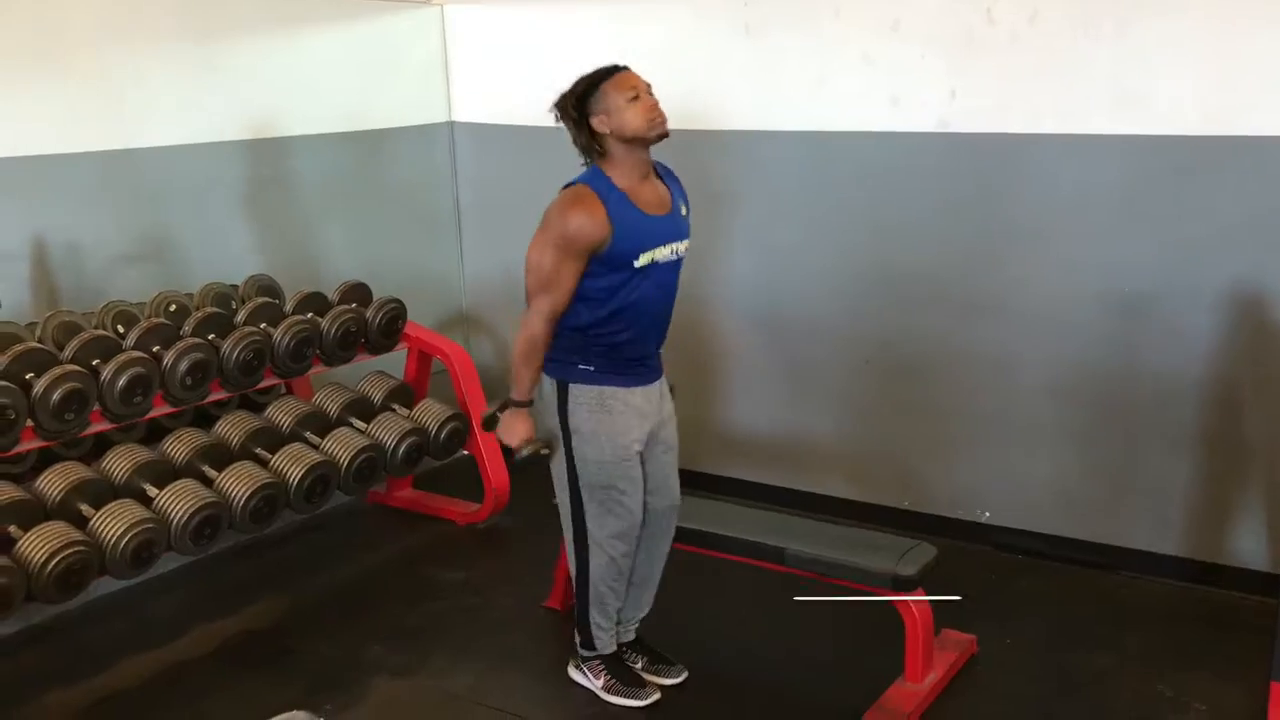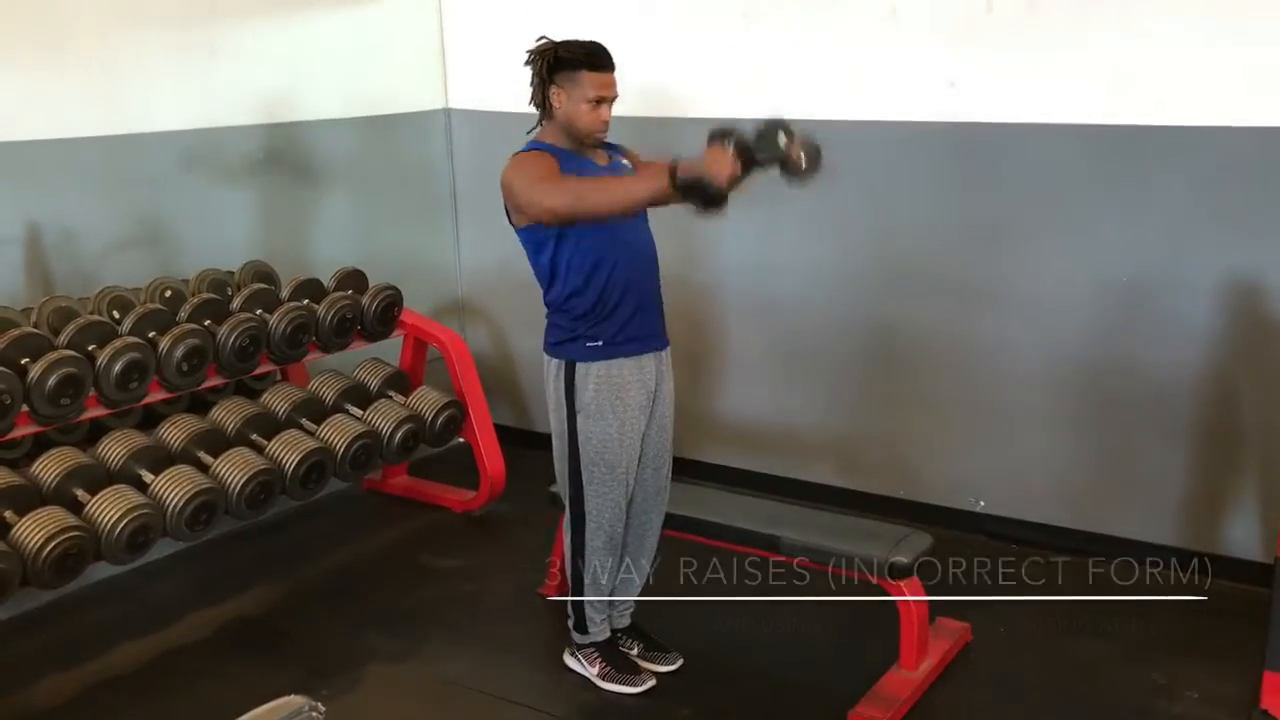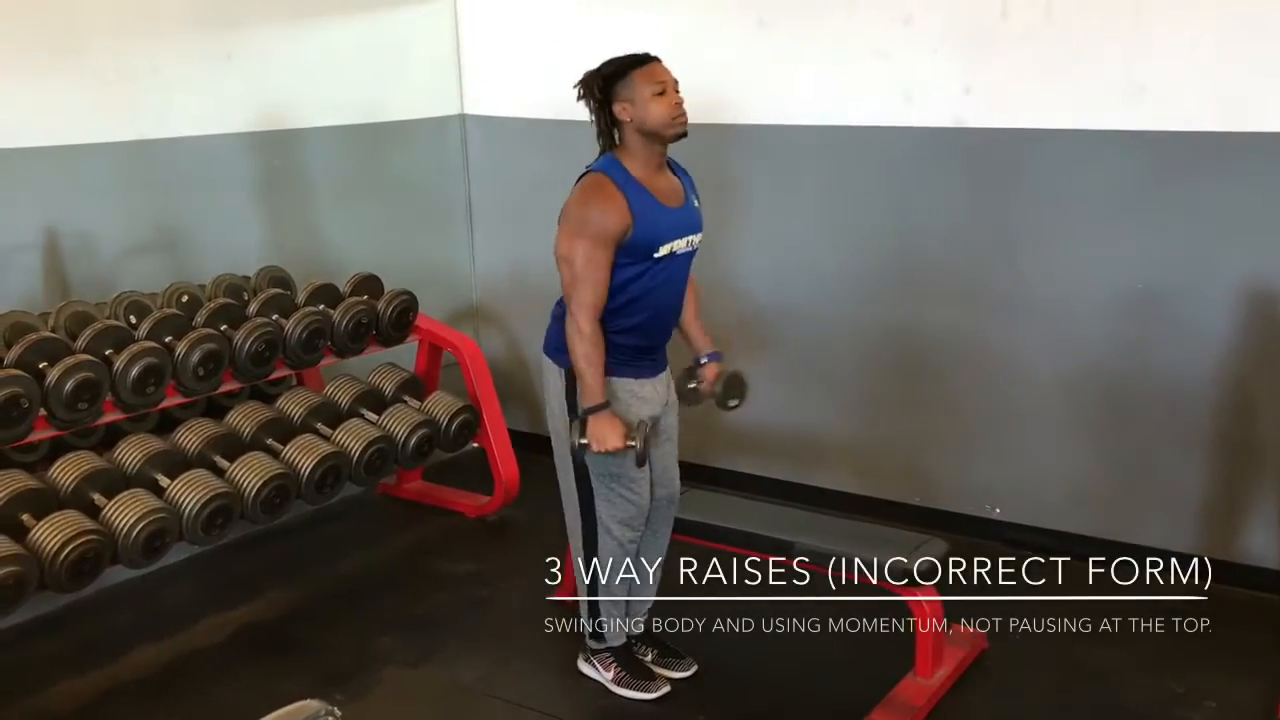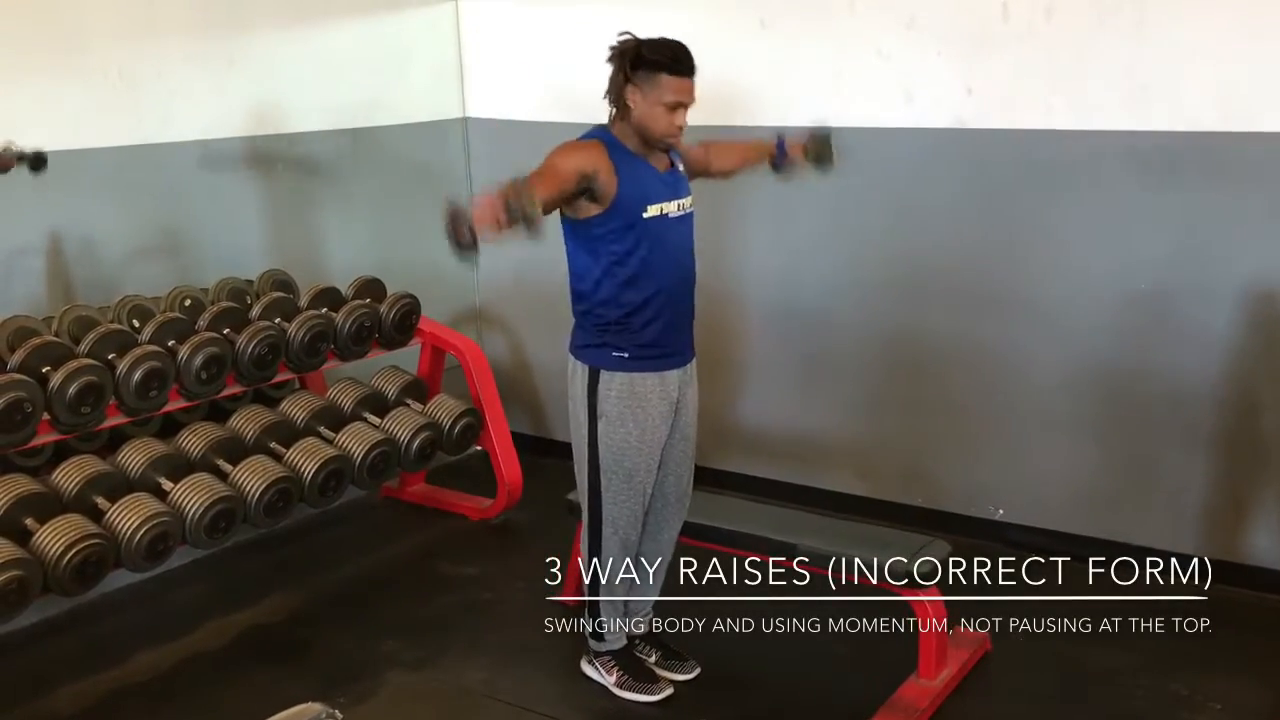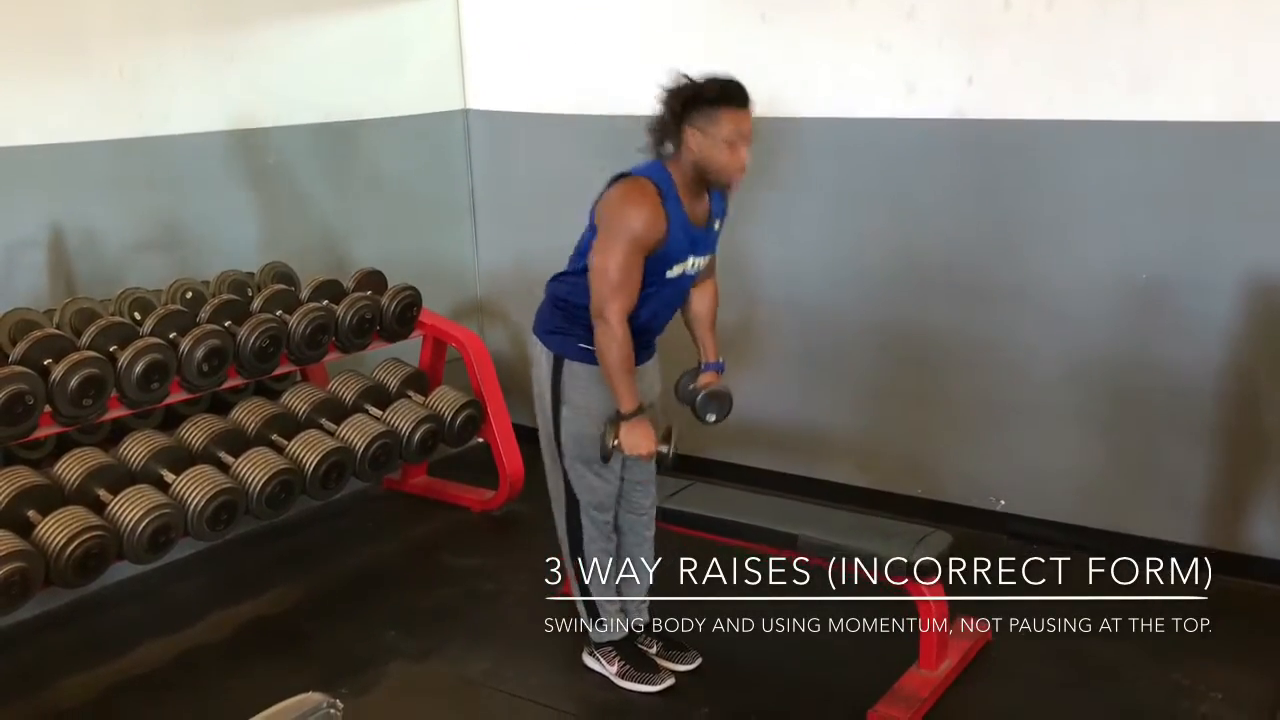
dt=1s
person 1, frame 1
left shoulder: (671, 188)
right shoulder: (583, 210)
right elbow: (541, 314)
right wrist: (519, 404)
left hip: (649, 383)
right hip: (589, 391)
left knee: (660, 514)
right knee: (610, 525)
left ankle: (626, 634)
right ankle: (594, 654)
person 1, frame 2
left shoulder: (617, 160)
right shoulder: (528, 171)
right elbow: (585, 200)
left wrist: (742, 158)
right wrist: (685, 172)
left hip: (650, 353)
right hip: (589, 364)
left knee: (647, 500)
right knee: (599, 505)
left ankle: (618, 620)
right ankle: (587, 638)
person 1, frame 3
left shoulder: (681, 181)
right shoulder: (601, 197)
right elbow: (582, 314)
left wrist: (707, 353)
right wrist: (598, 410)
left hip: (652, 373)
right hip: (595, 377)
left knee: (659, 503)
right knee: (614, 514)
left ankle: (633, 627)
right ankle: (602, 646)
person 1, frame 4
left shoulder: (669, 153)
right shoulder: (591, 159)
left elbow: (717, 158)
right elbow: (532, 189)
left wrist: (777, 149)
right wrist: (500, 203)
left hip: (677, 366)
right hip: (616, 373)
left knee: (666, 509)
right knee: (618, 514)
left ankle: (637, 627)
right ankle: (604, 648)
person 1, frame 5
left shoulder: (712, 197)
right shoulder: (637, 203)
left elbow: (701, 283)
right elbow: (608, 317)
left wrist: (712, 362)
right wrist: (630, 416)
left hip: (635, 356)
right hip: (577, 357)
left knee: (638, 498)
right knee: (591, 501)
left ankle: (635, 621)
right ankle: (605, 638)
